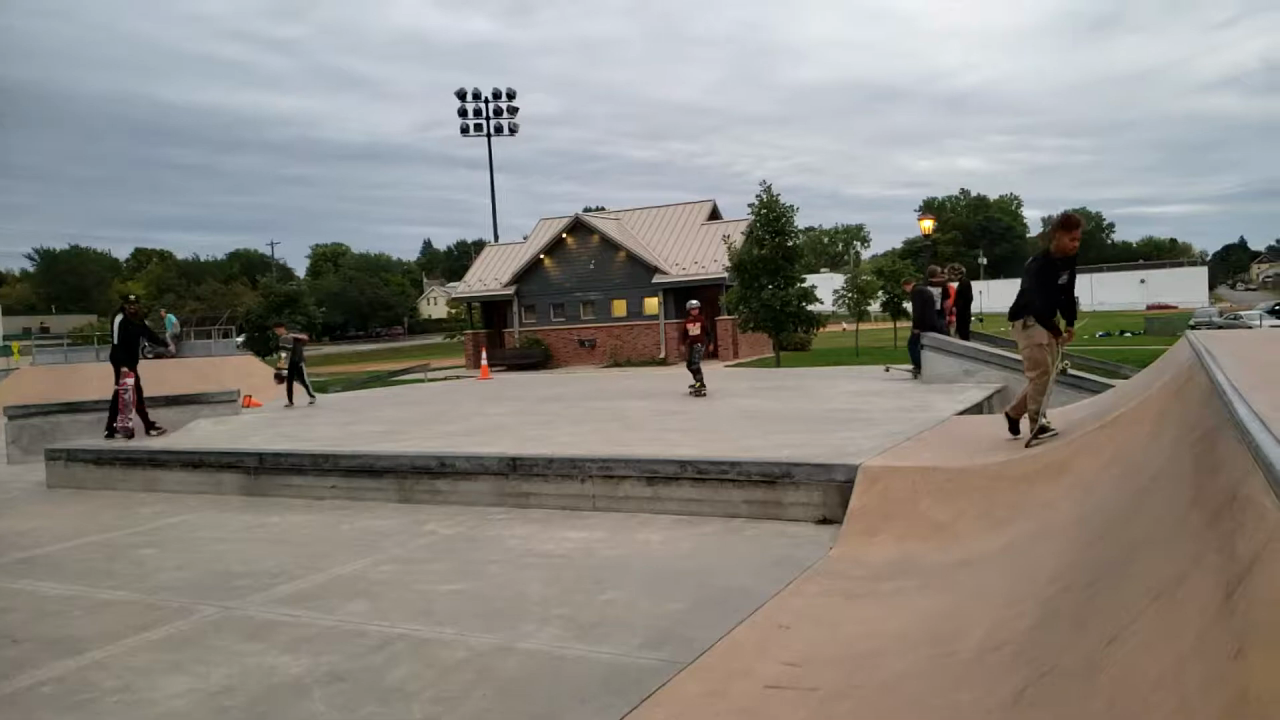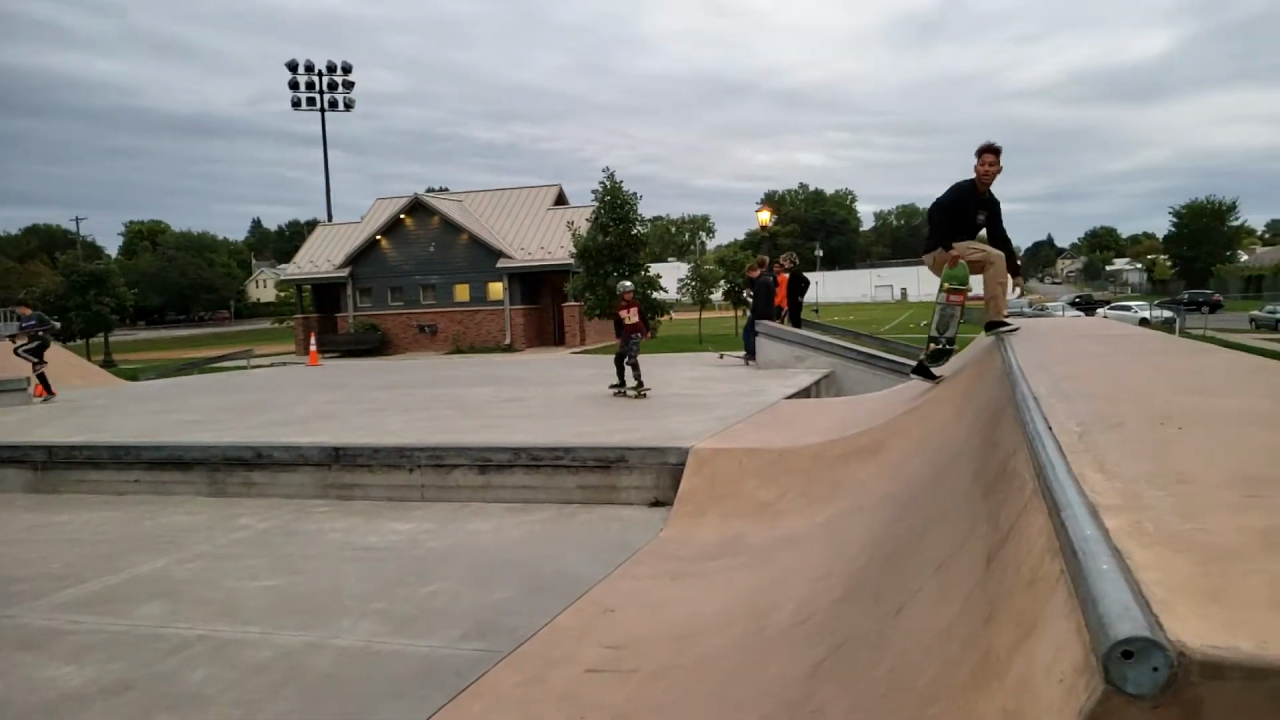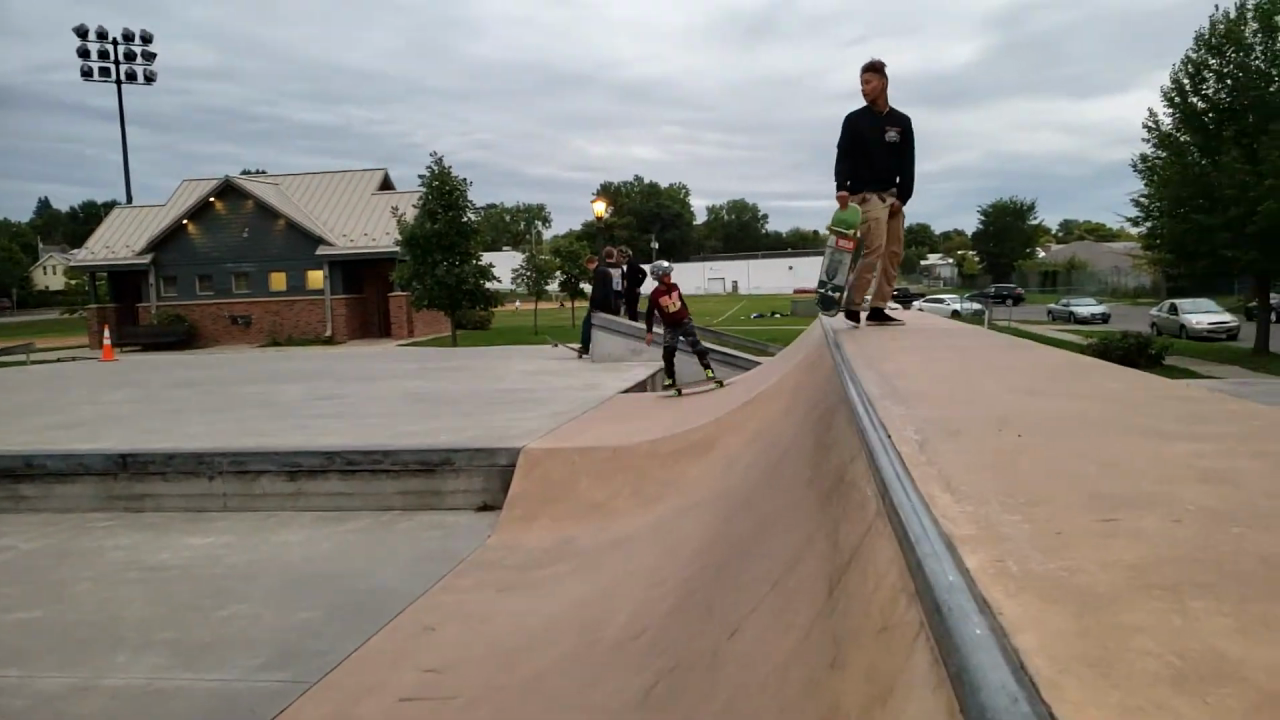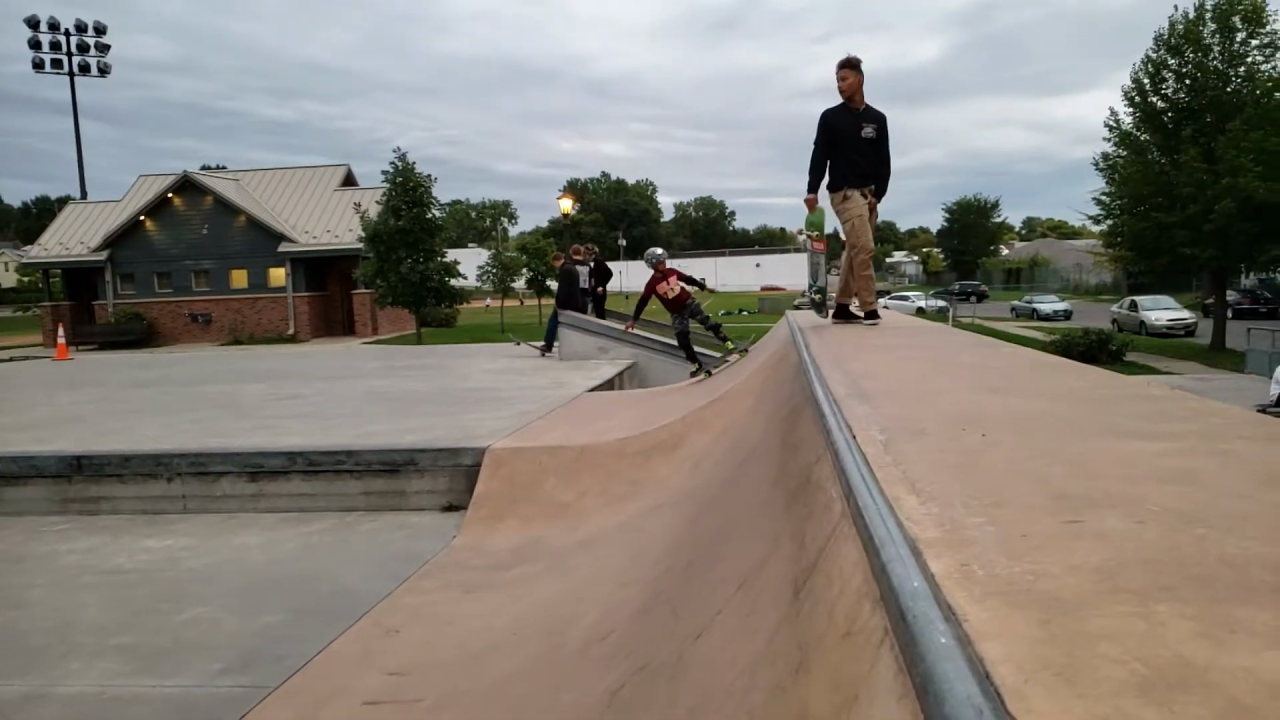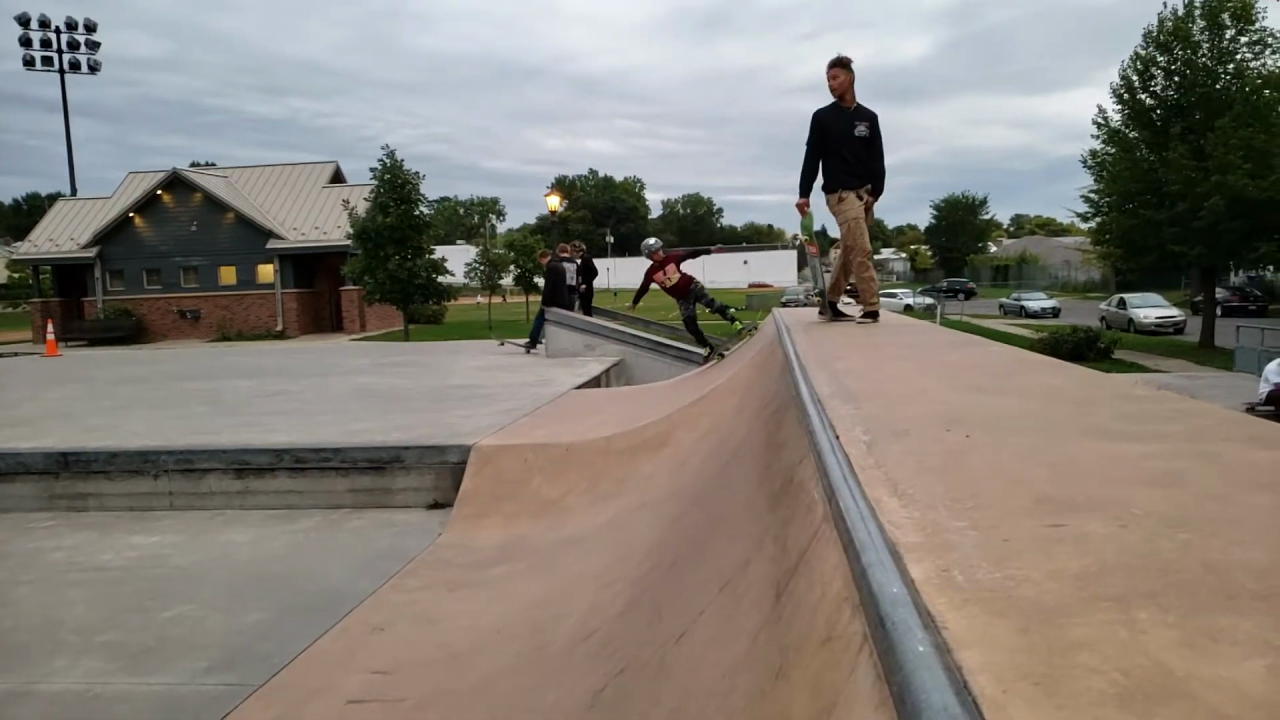
dt=1s
person 1, frame 1
left shoulder: (1069, 260)
right shoulder: (1037, 266)
left elbow: (1067, 292)
right elbow: (1032, 303)
left wrist: (1069, 322)
right wrist: (1054, 331)
left hip: (1047, 319)
right hip: (1027, 319)
left knee: (1042, 371)
right knee: (1040, 369)
left ankle: (1014, 413)
right ankle: (1036, 422)
person 1, frame 2
left shoulder: (992, 204)
right shoulder: (962, 191)
left elbow: (1002, 239)
right elbow: (934, 214)
left wrist: (1015, 274)
right wrist: (947, 248)
right hip: (938, 251)
right knee: (995, 259)
right ankle: (994, 320)
person 1, frame 3
left shoulder: (902, 122)
right shoulder: (854, 120)
left elbow: (907, 164)
right elbow: (844, 157)
left wrist: (902, 197)
right wrist: (842, 188)
left hip: (893, 196)
right hip: (865, 195)
left knee: (894, 254)
right knee: (875, 250)
left ankle: (877, 309)
right ankle: (852, 304)
person 1, frame 4
left shoulder: (877, 118)
right shoulder: (831, 117)
left elbow: (884, 161)
right elbow: (819, 156)
left wrist: (878, 194)
right wrist: (812, 190)
left hip: (869, 193)
right hip: (845, 193)
left knee: (855, 251)
right knee: (863, 248)
left ankle: (842, 307)
right ankle: (869, 308)
person 1, frame 5
left shoulder: (869, 117)
right shoulder: (822, 117)
left elbow: (878, 159)
right elbow: (811, 158)
left wrist: (875, 192)
right wrist: (804, 194)
left hip: (865, 194)
right hip: (841, 194)
left knee: (850, 251)
right knee: (862, 250)
left ankle: (829, 304)
right ankle: (871, 308)
